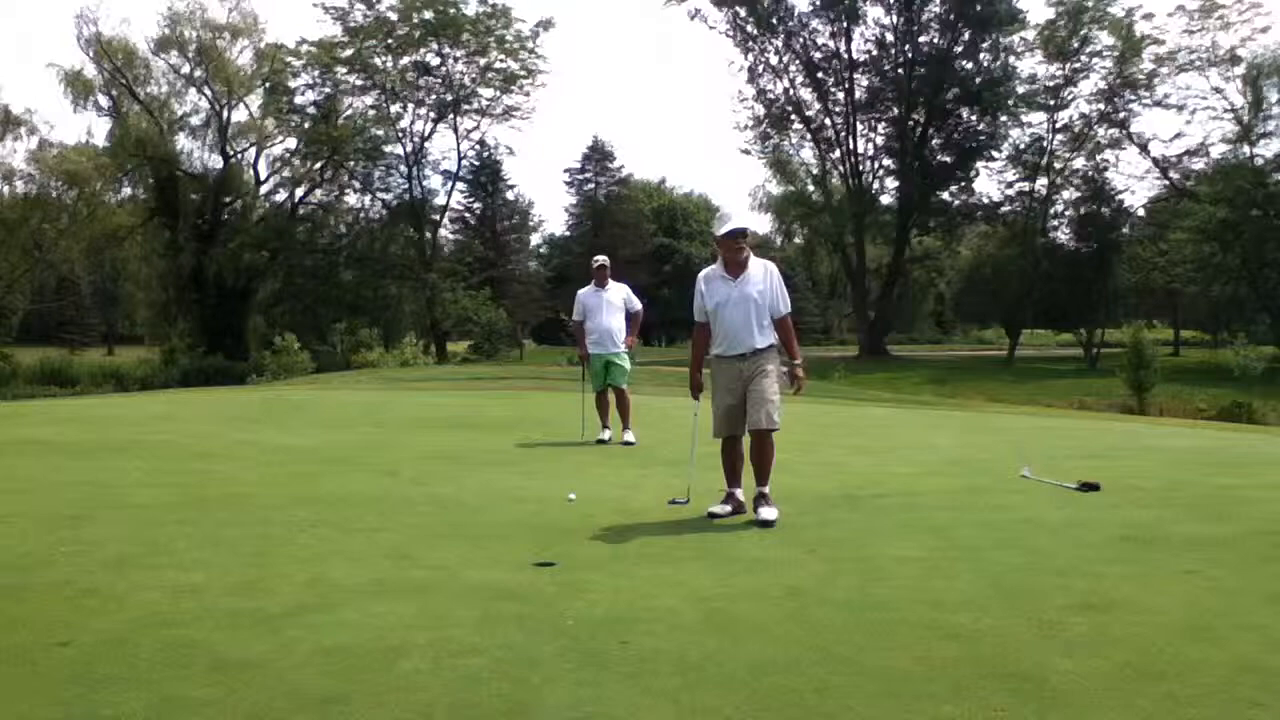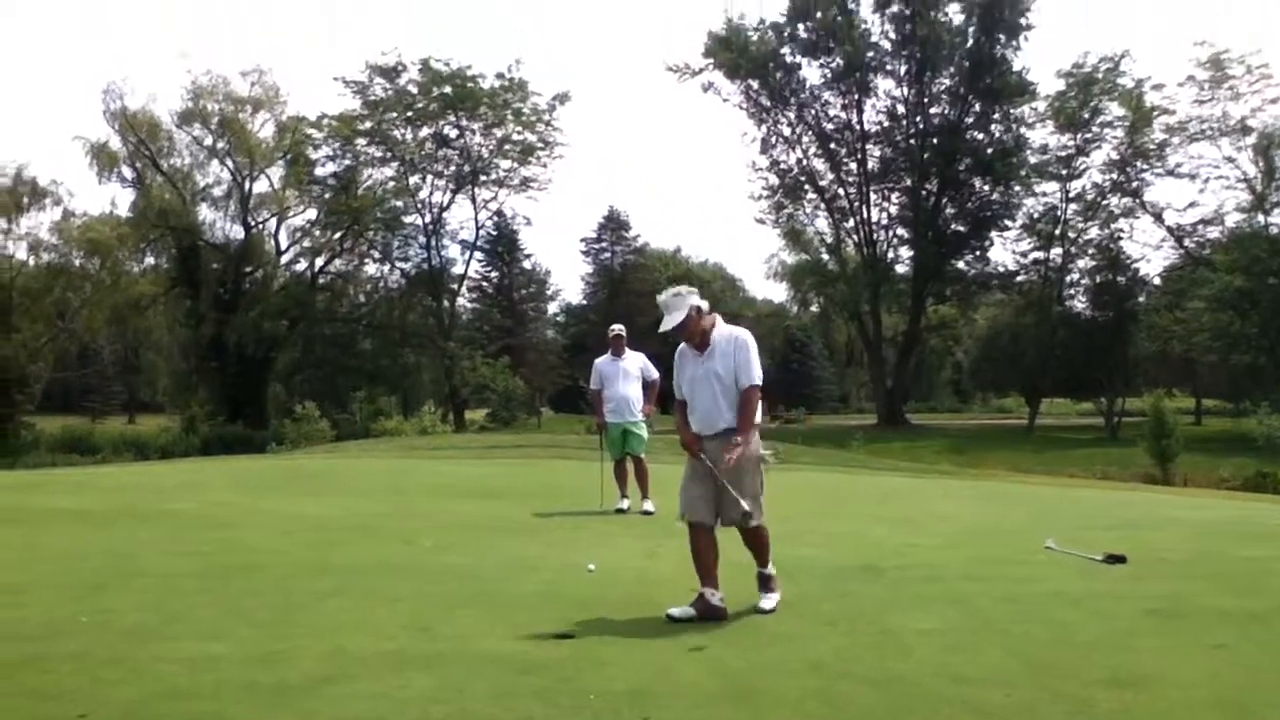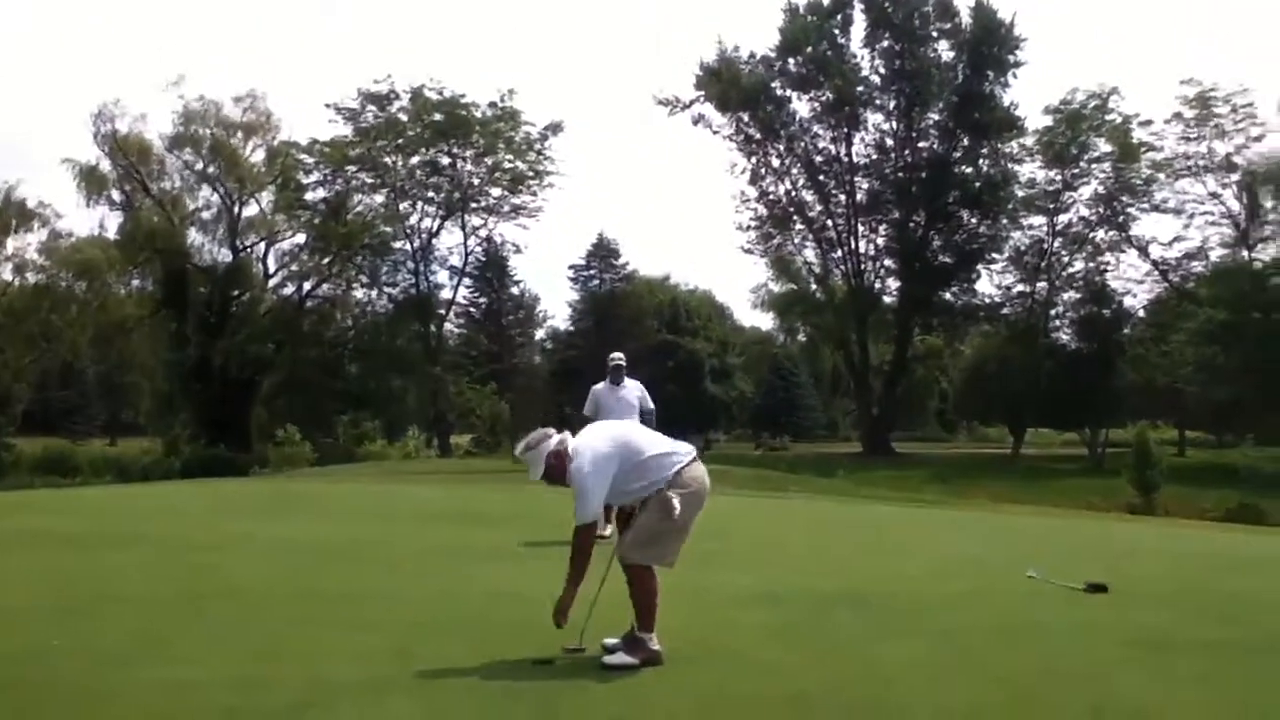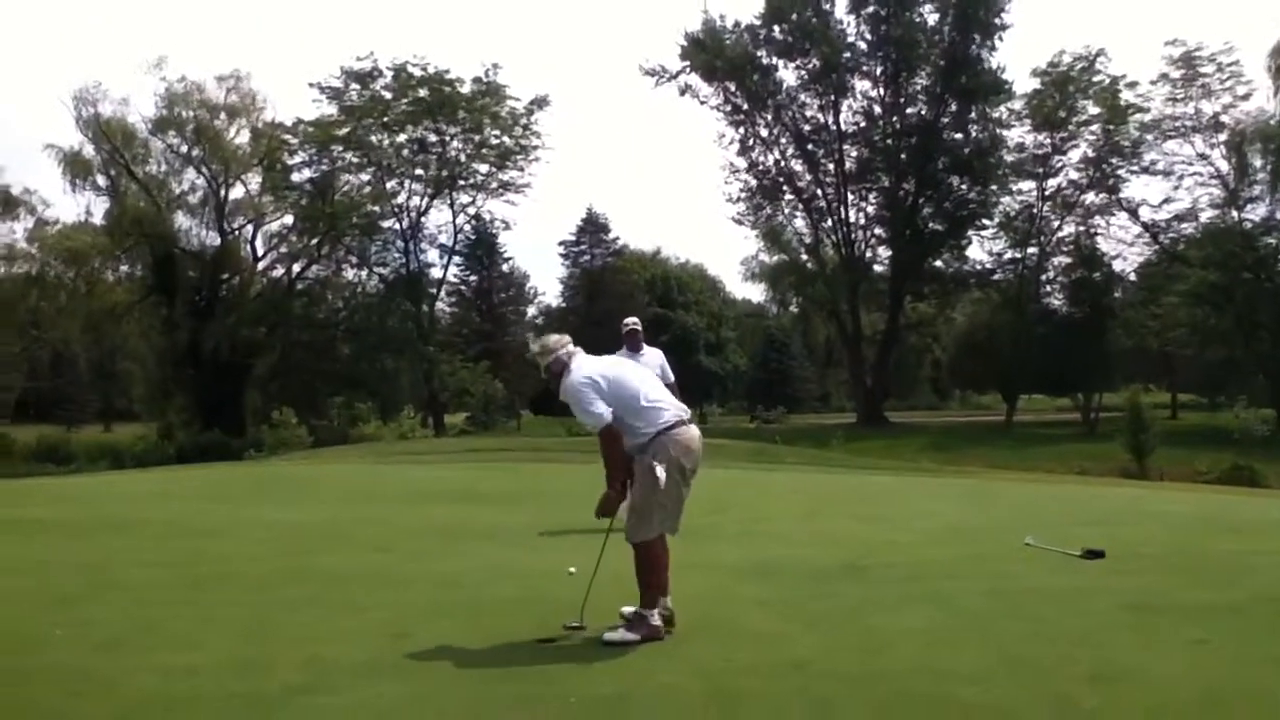
dt=1s
person 1, frame 1
left shoulder: (767, 271)
right shoulder: (705, 279)
left elbow: (782, 320)
right elbow: (701, 328)
left wrist: (796, 362)
right wrist: (695, 370)
left hip: (762, 360)
right hip: (724, 364)
left knee: (761, 429)
right knee: (729, 434)
left ankle: (763, 495)
right ankle: (734, 494)
person 1, frame 2
left shoulder: (738, 339)
right shoulder: (682, 353)
left elbow: (751, 392)
left wrist: (738, 442)
right wrist: (685, 431)
left hip: (738, 442)
right hip: (702, 446)
left knee: (747, 517)
right knee: (698, 521)
left ankle: (766, 574)
right ankle: (710, 597)
person 1, frame 3
left shoulder: (584, 466)
right shoulder: (585, 441)
left elbow: (584, 534)
left wrist: (569, 591)
right wrist: (627, 515)
left hip: (684, 482)
right hip: (685, 476)
left knee: (635, 557)
right knee: (635, 554)
left ankle: (647, 643)
right ankle: (641, 633)
person 1, frame 4
left shoulder: (576, 382)
right shoulder: (606, 363)
left elbow: (611, 436)
left wrist: (614, 491)
right wrist: (627, 474)
left hip: (664, 443)
right hip: (684, 435)
left knee: (643, 534)
right knee: (653, 532)
left ankle: (648, 619)
right ankle: (660, 606)
